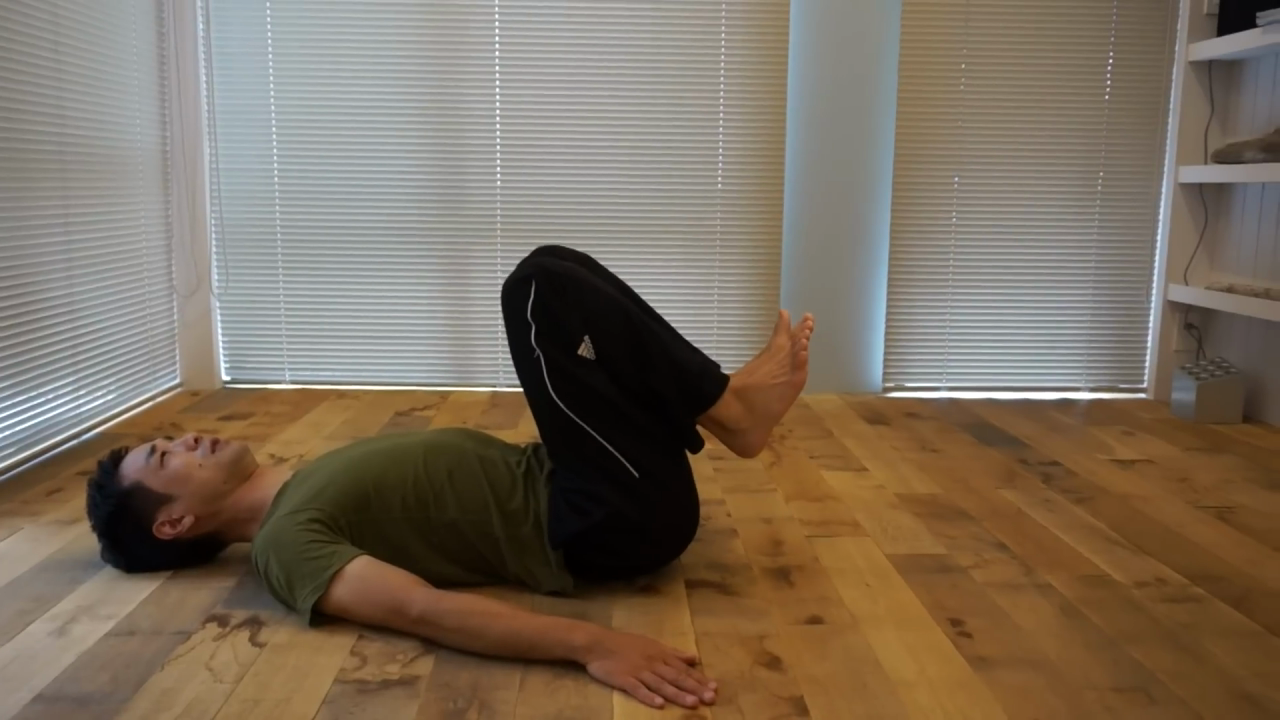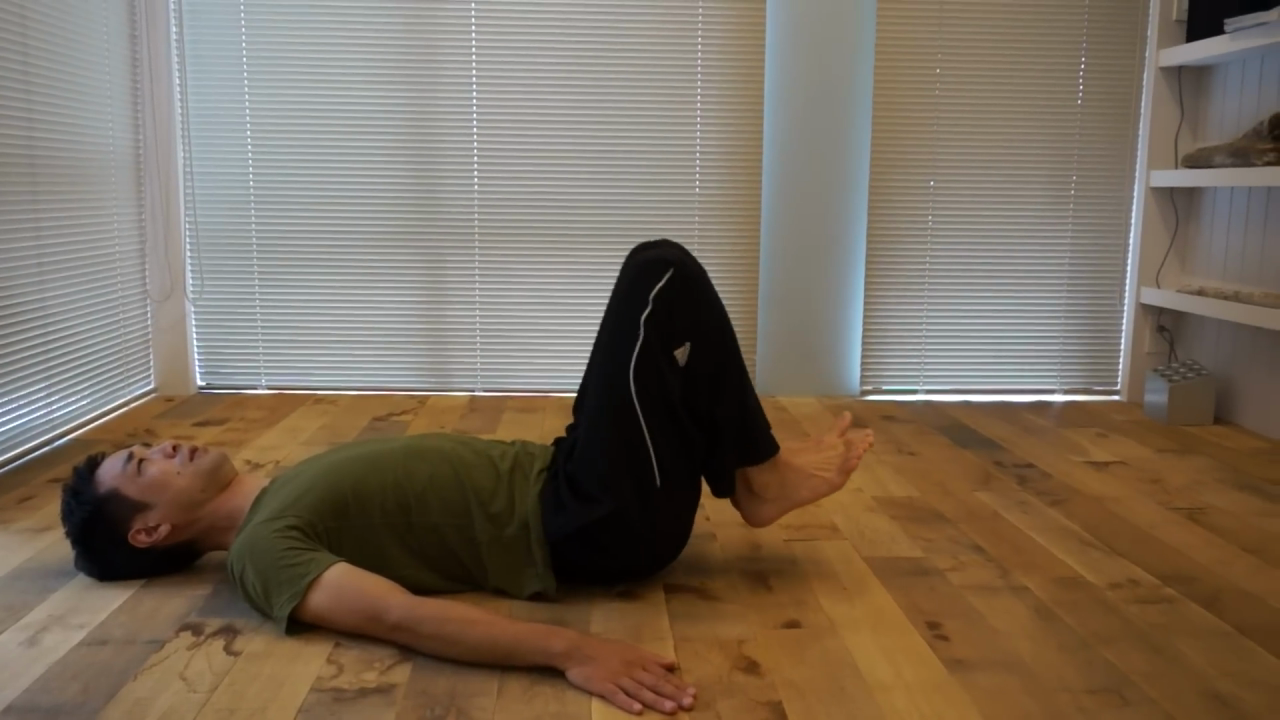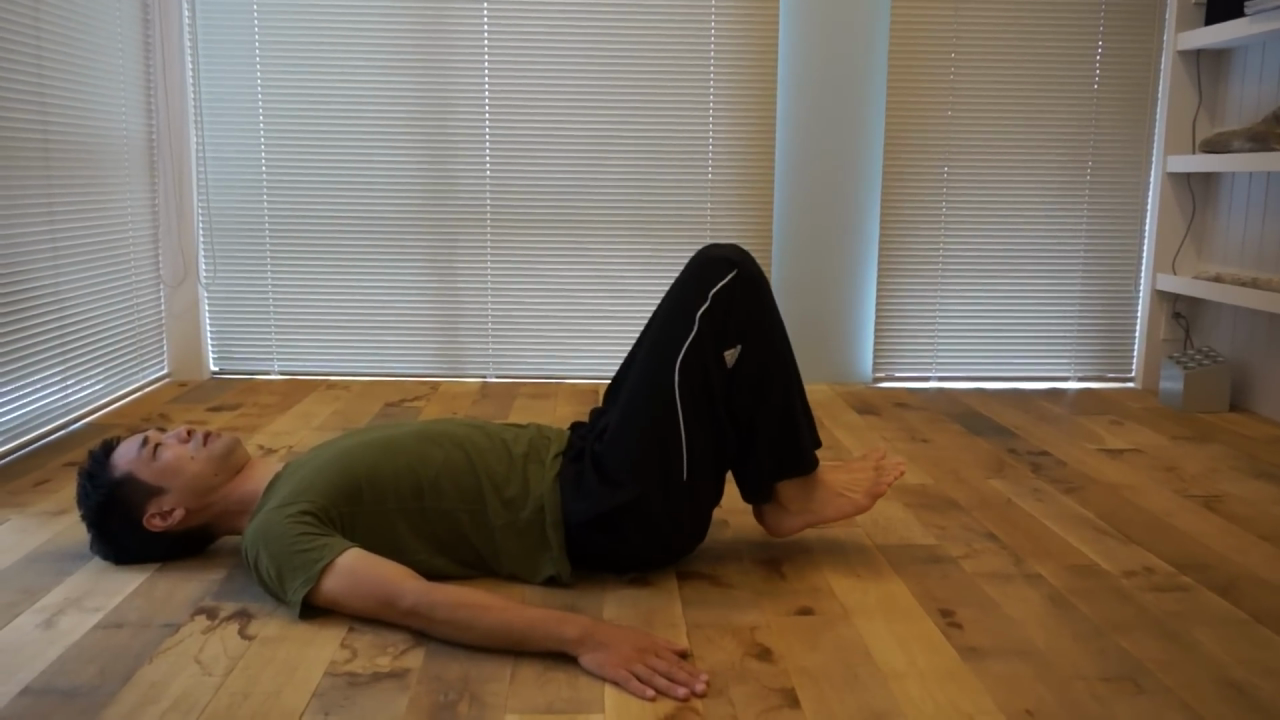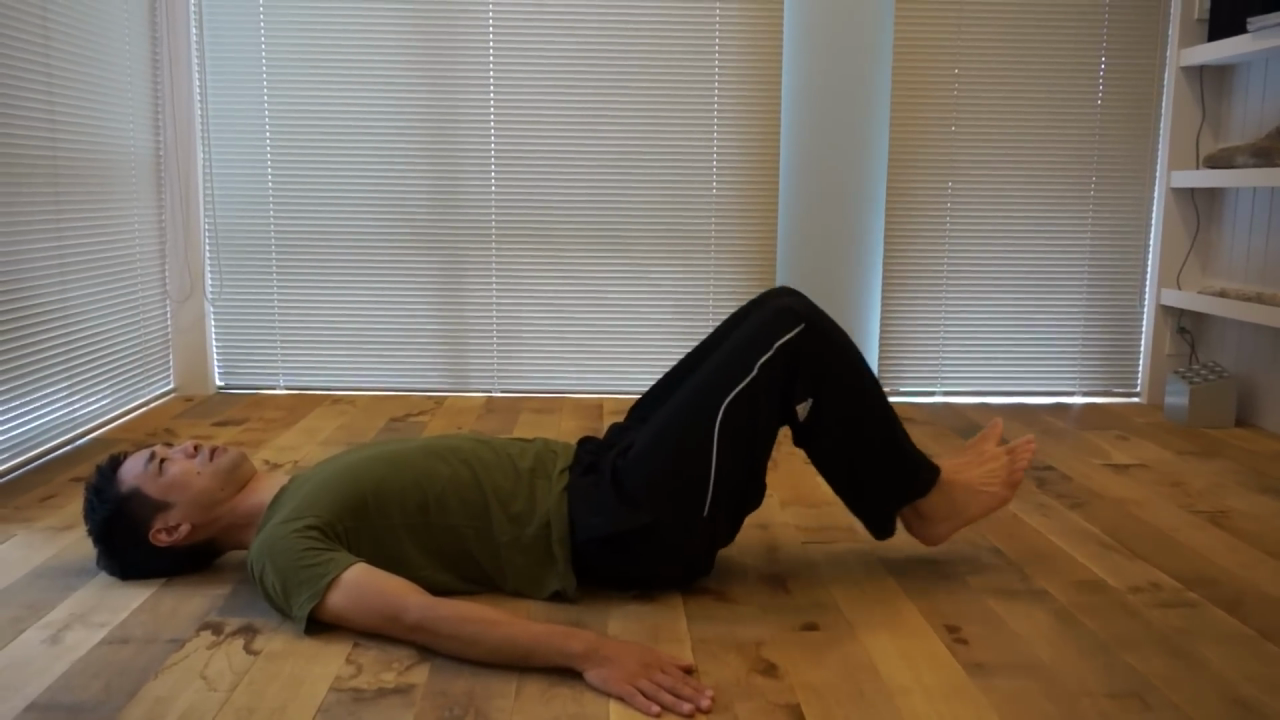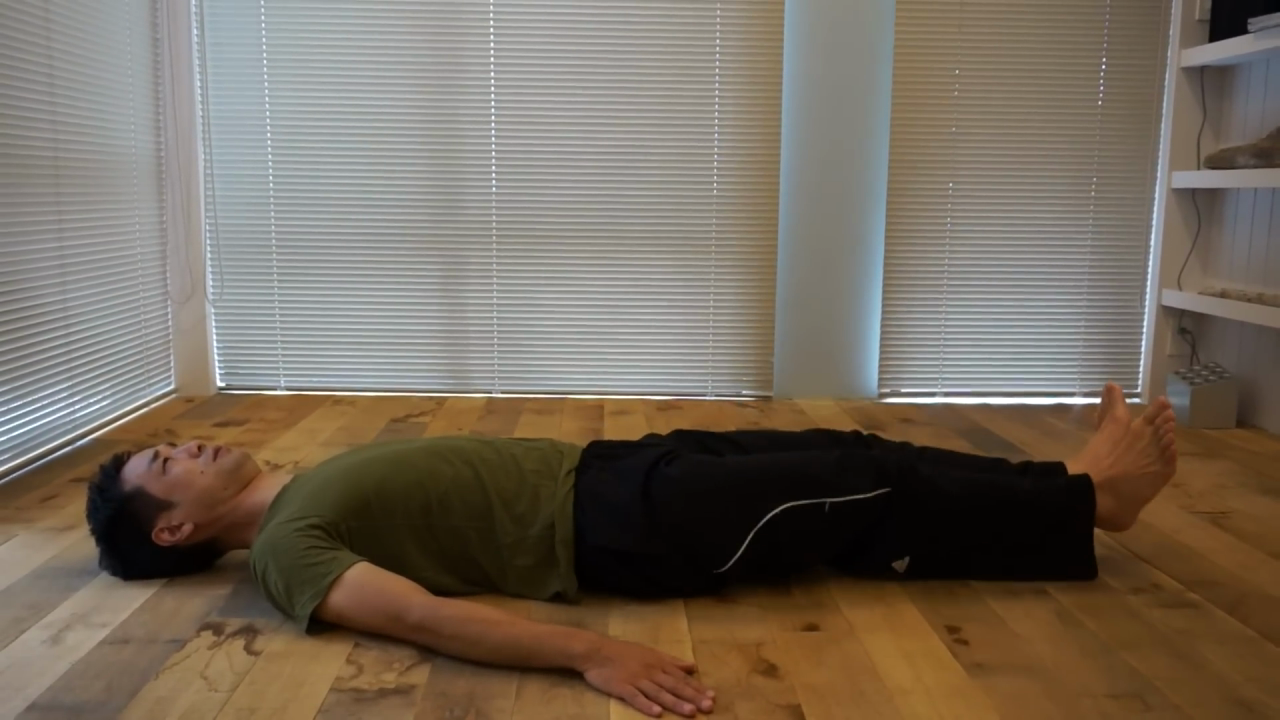
dt=1s
person 1, frame 1
left shoulder: (311, 491)
right shoulder: (289, 543)
right elbow: (421, 609)
right wrist: (590, 642)
left hip: (554, 484)
right hip: (612, 526)
left knee: (553, 274)
right knee: (541, 287)
left ankle: (725, 400)
right ankle: (729, 408)
person 1, frame 2
left shoulder: (287, 498)
right shoulder: (266, 551)
right elbow: (400, 616)
right wrist: (570, 650)
left hip: (554, 480)
right hip: (596, 526)
left knee: (659, 269)
right knee: (665, 279)
left ankle: (755, 470)
right ankle: (758, 479)
person 1, frame 3
left shoulder: (302, 481)
right shoulder: (279, 537)
right elbow: (415, 603)
right wrist: (583, 636)
left hip: (574, 461)
right hip: (611, 513)
left knee: (718, 275)
right knee: (723, 279)
left ankle: (788, 480)
right ankle: (786, 493)
person 1, frame 4
left shoulder: (307, 497)
right shoulder: (283, 552)
right elbow: (419, 616)
left hip: (587, 469)
right hip: (618, 528)
left knee: (777, 321)
right knee: (787, 329)
left ankle: (919, 484)
right ankle: (925, 500)
person 1, frame 5
left shoulder: (310, 494)
right shoulder: (287, 552)
right elbow: (418, 614)
left hip: (602, 472)
right hip: (612, 530)
left knee: (843, 453)
right knee: (867, 500)
left ankle: (1066, 482)
right ankle: (1085, 502)
